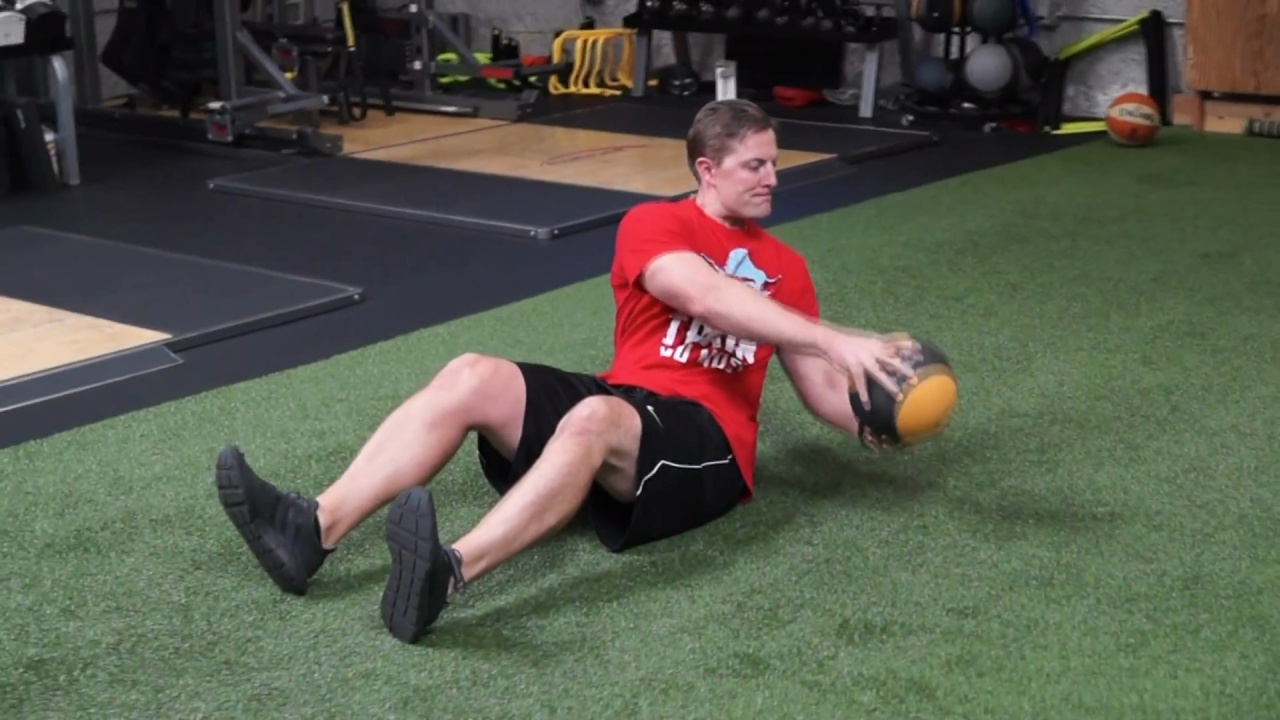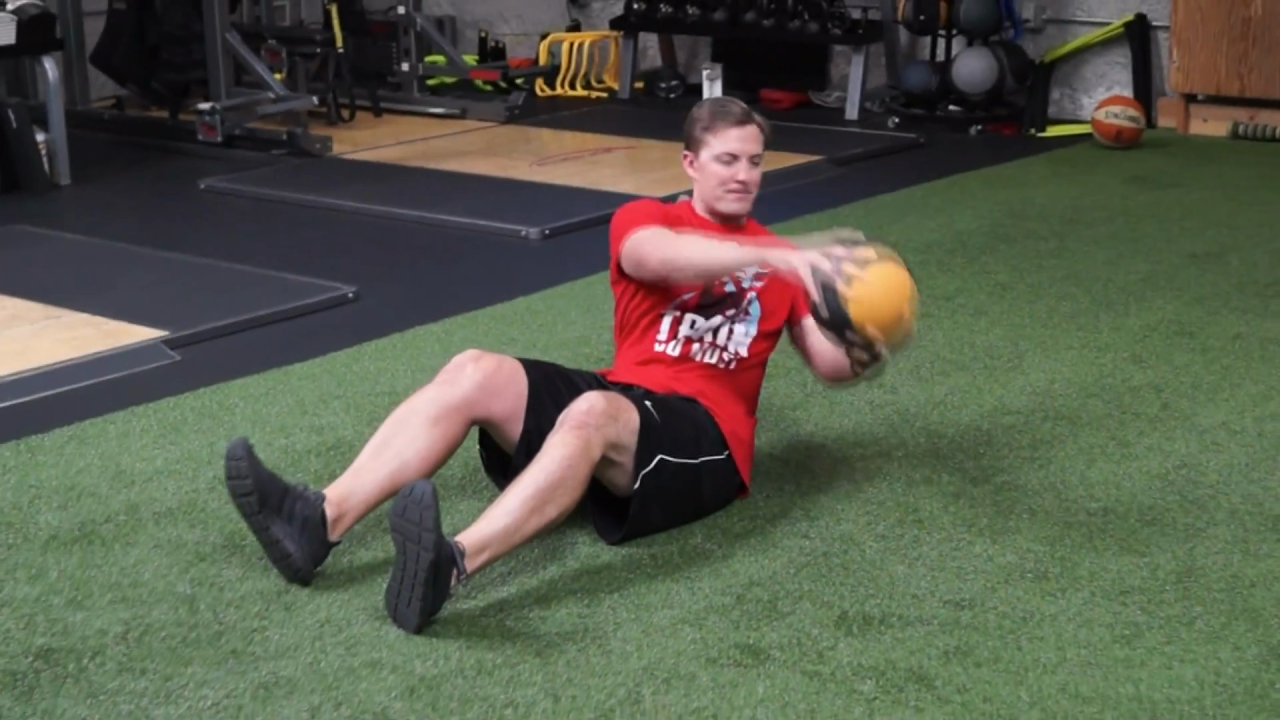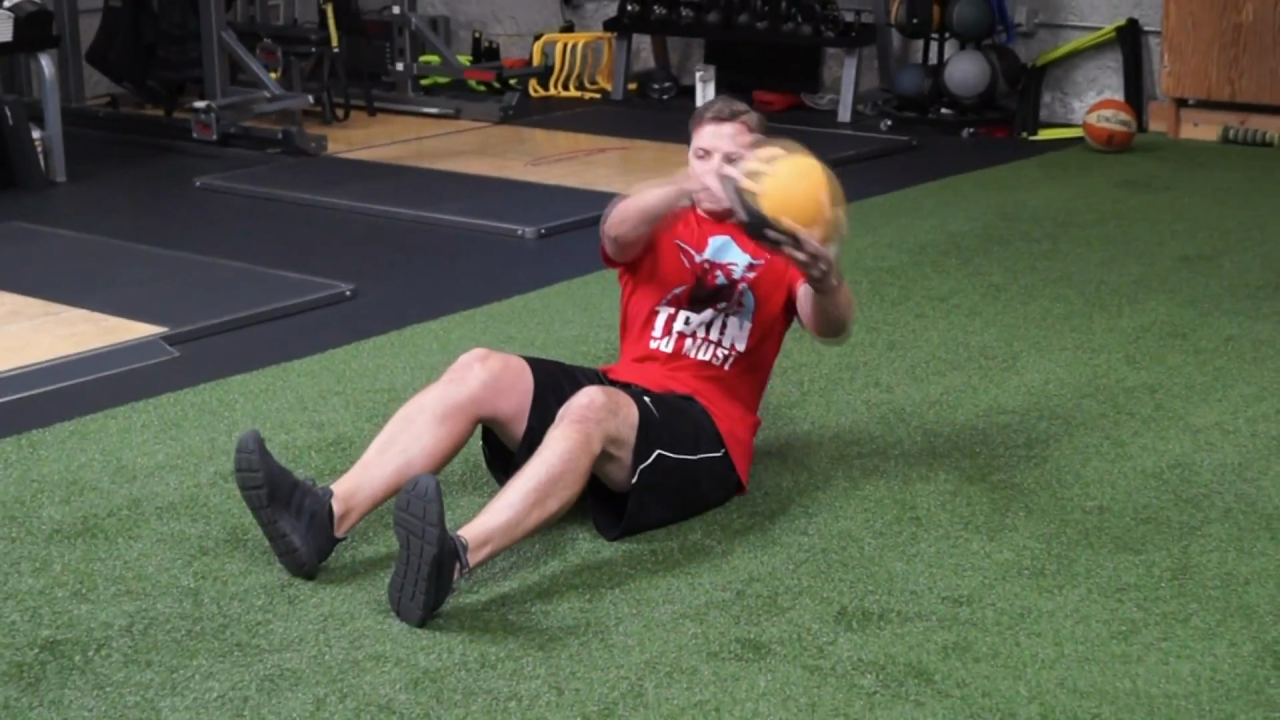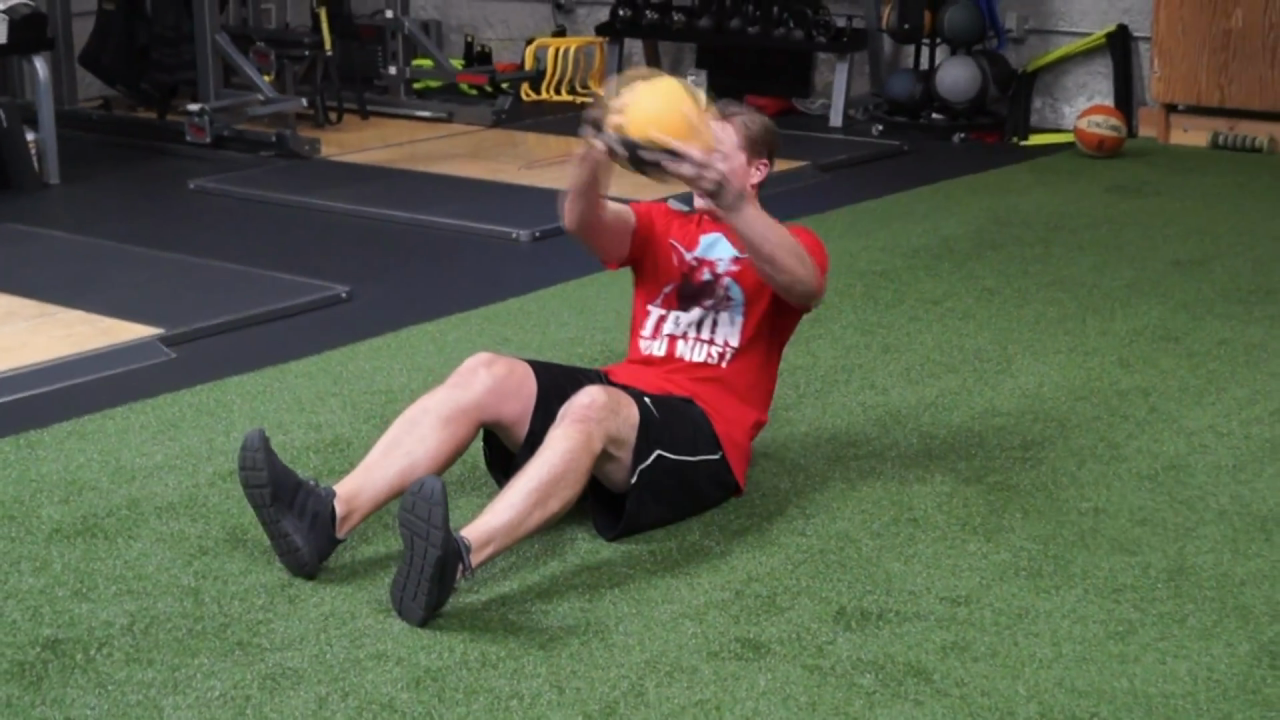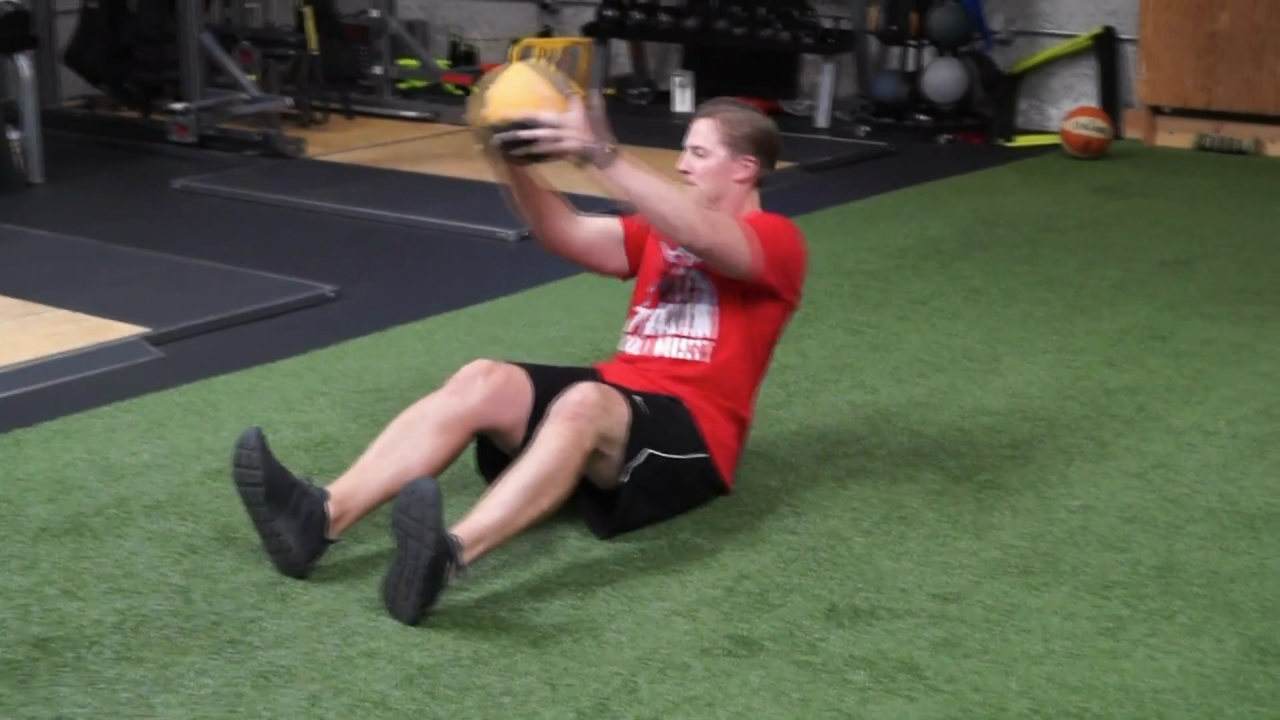
dt=0.2s
person 1, frame 1
left shoulder: (787, 268)
right shoulder: (654, 224)
left elbow: (816, 388)
right elbow: (704, 297)
left wrist: (868, 417)
right wrist: (832, 338)
left hip: (709, 438)
right hip: (621, 397)
left knee: (594, 418)
right knee: (471, 375)
left ankle: (447, 575)
right ankle: (315, 527)
person 1, frame 2
left shoulder: (786, 258)
right shoulder: (651, 221)
left elbow: (828, 366)
right elbow: (654, 257)
left wrist: (859, 351)
right wrist: (777, 252)
left hip: (707, 434)
right hip: (621, 393)
left knee: (592, 414)
right knee: (475, 371)
left ankle: (452, 564)
right ankle: (322, 519)
person 1, frame 3
left shoulder: (785, 255)
right shoulder: (659, 228)
left elbow: (828, 324)
right elbow: (619, 230)
left wrist: (823, 270)
right wrist: (690, 189)
left hip: (705, 431)
right hip: (622, 390)
left knee: (591, 408)
right knee: (481, 370)
left ankle: (454, 559)
right ankle: (329, 514)
person 1, frame 4
left shoulder: (794, 247)
right shoulder: (662, 225)
left elbow: (798, 277)
right elbow: (586, 220)
left wrist: (722, 194)
right wrist: (596, 158)
left hip: (705, 435)
right hip: (626, 392)
left knee: (592, 407)
right knee: (485, 373)
left ankle: (456, 559)
right ankle: (330, 515)
person 1, frame 5
left shoulder: (775, 242)
right shoulder: (664, 232)
left elbow: (695, 232)
right elbow: (570, 236)
left wrist: (604, 157)
right wrist: (515, 166)
left hip: (690, 433)
right hip: (617, 392)
left knee: (584, 404)
right knee: (482, 380)
left ankle: (449, 555)
right ankle: (323, 514)
